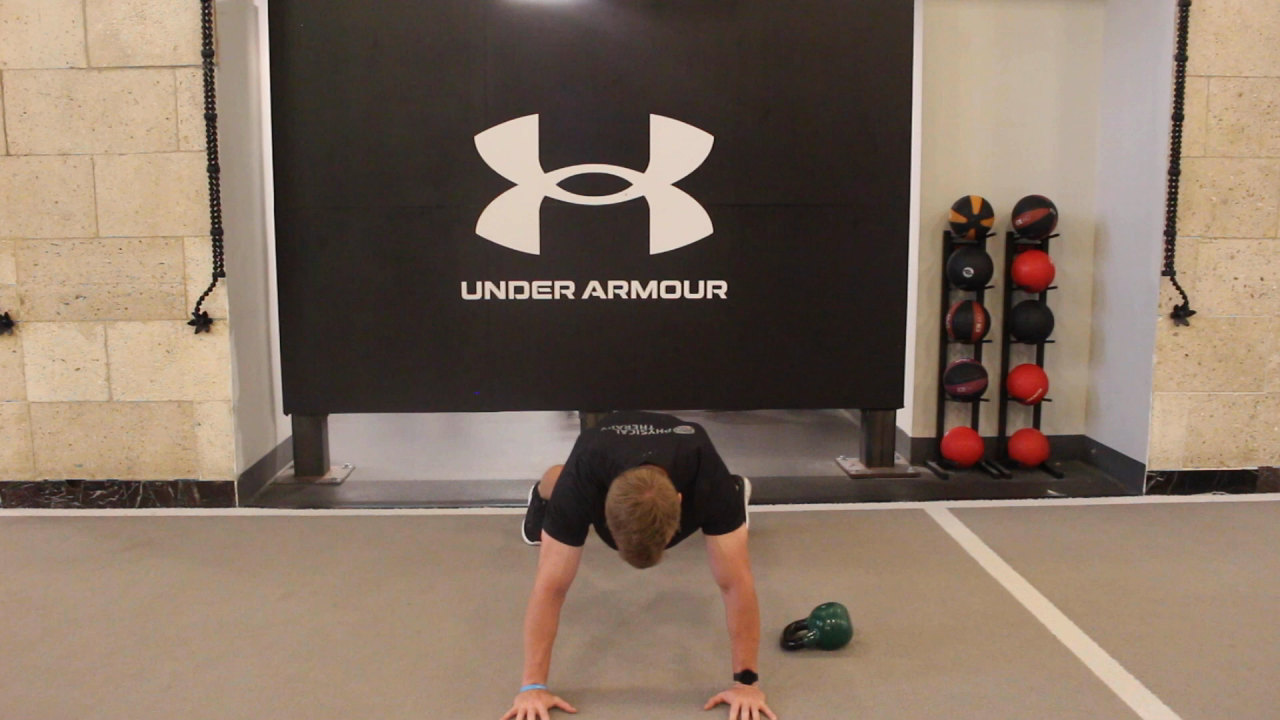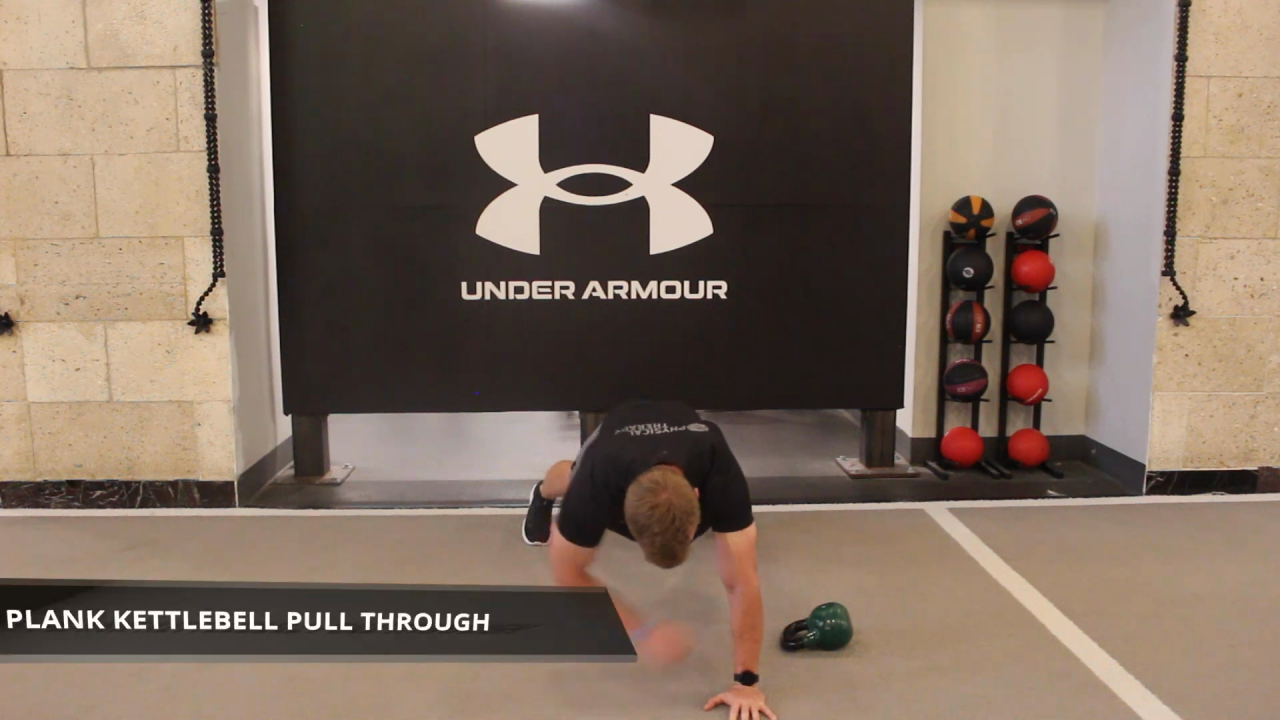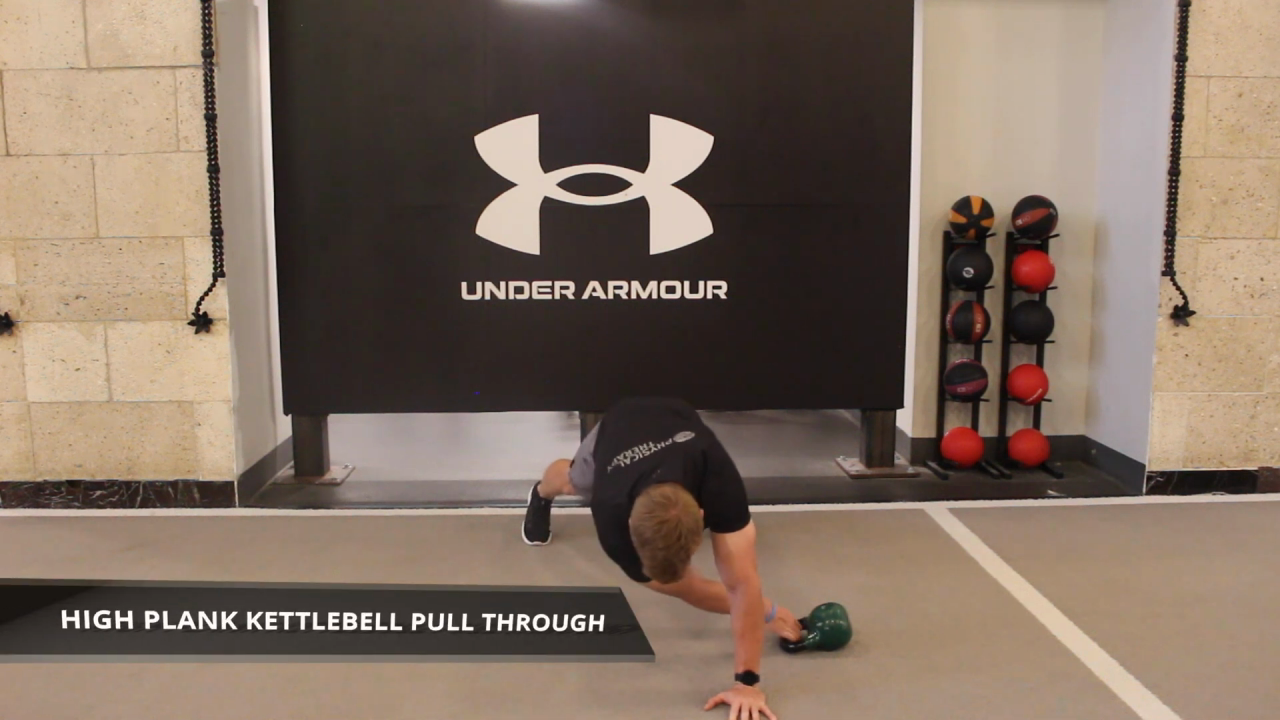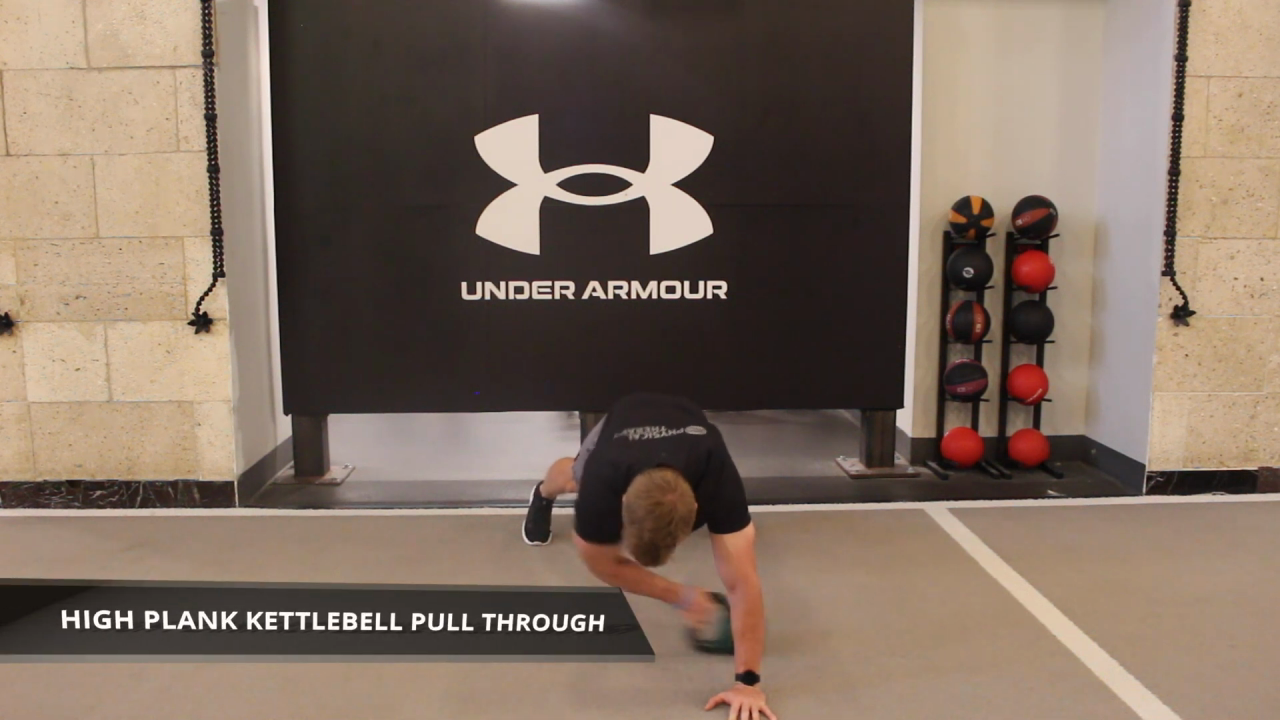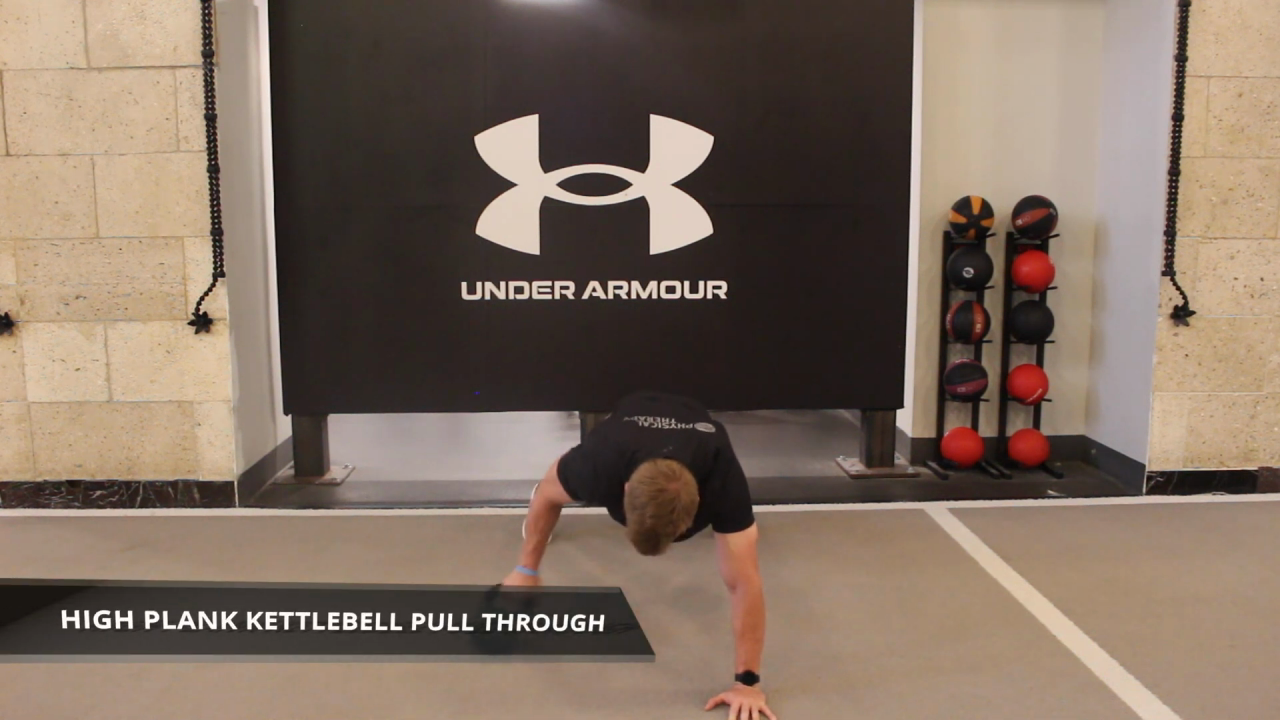
dt=0.4s
person 1, frame 1
left shoulder: (706, 476)
right shoulder: (585, 477)
left elbow: (736, 583)
right elbow: (551, 585)
left wrist: (745, 680)
right wrist: (533, 685)
left hip: (680, 460)
right hip: (607, 458)
right ankle: (543, 491)
person 1, frame 2
left shoulder: (719, 474)
right shoulder: (600, 482)
left elbow: (741, 582)
right elbow: (567, 574)
left wrist: (746, 681)
right wrist: (640, 631)
left hip: (685, 444)
right ankle: (543, 493)
person 1, frame 3
left shoulder: (717, 478)
right shoulder: (613, 514)
left elbow: (742, 583)
right elbow: (688, 590)
left wrist: (748, 680)
right wrist: (769, 613)
left hip: (679, 423)
right hip: (617, 426)
right knee: (573, 481)
right ankle: (542, 494)
person 1, frame 4
left shoulder: (717, 479)
right shoulder: (603, 482)
left elbow: (742, 582)
right elbow: (601, 562)
left wrist: (747, 680)
right wrist: (681, 597)
left hip: (686, 426)
right hip: (622, 422)
right ankle: (544, 493)
person 1, frame 5
left shoulder: (722, 479)
right shoulder: (602, 462)
left elbow: (743, 583)
right elbow: (550, 497)
left wrist: (746, 680)
right wrist: (526, 569)
left hip: (697, 443)
right hip: (631, 424)
right knee: (561, 481)
right ankle: (552, 481)
